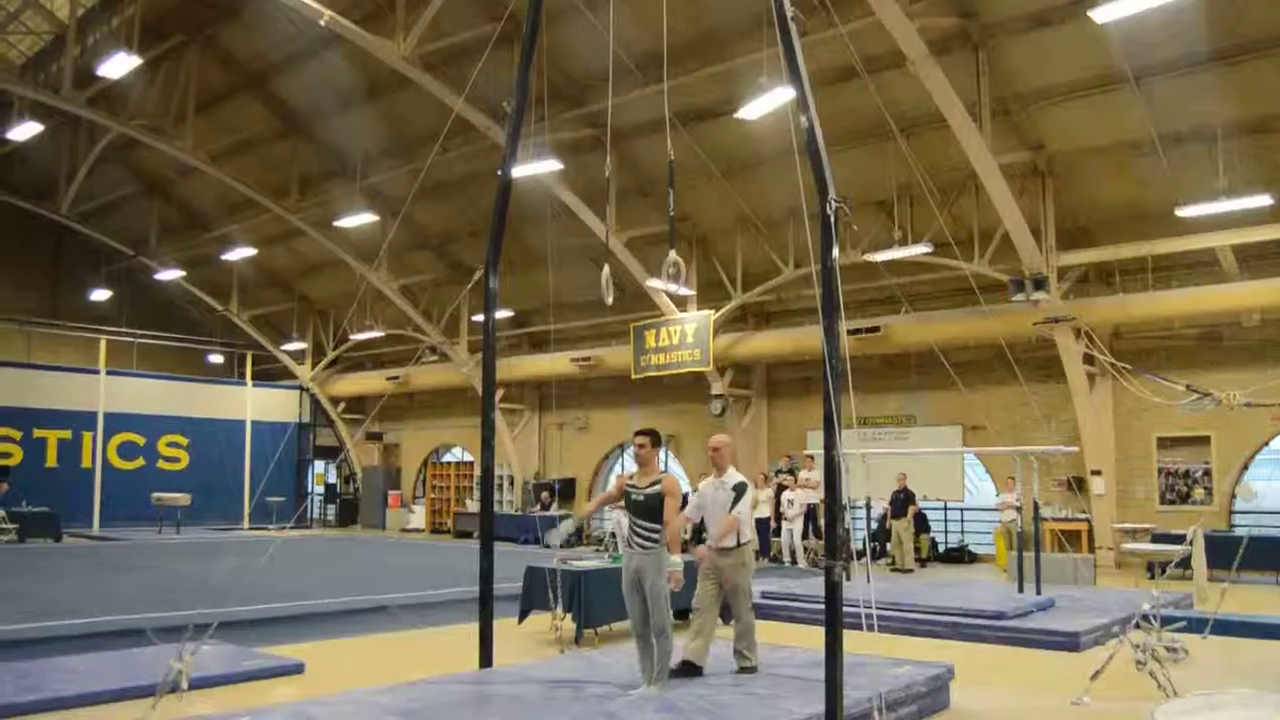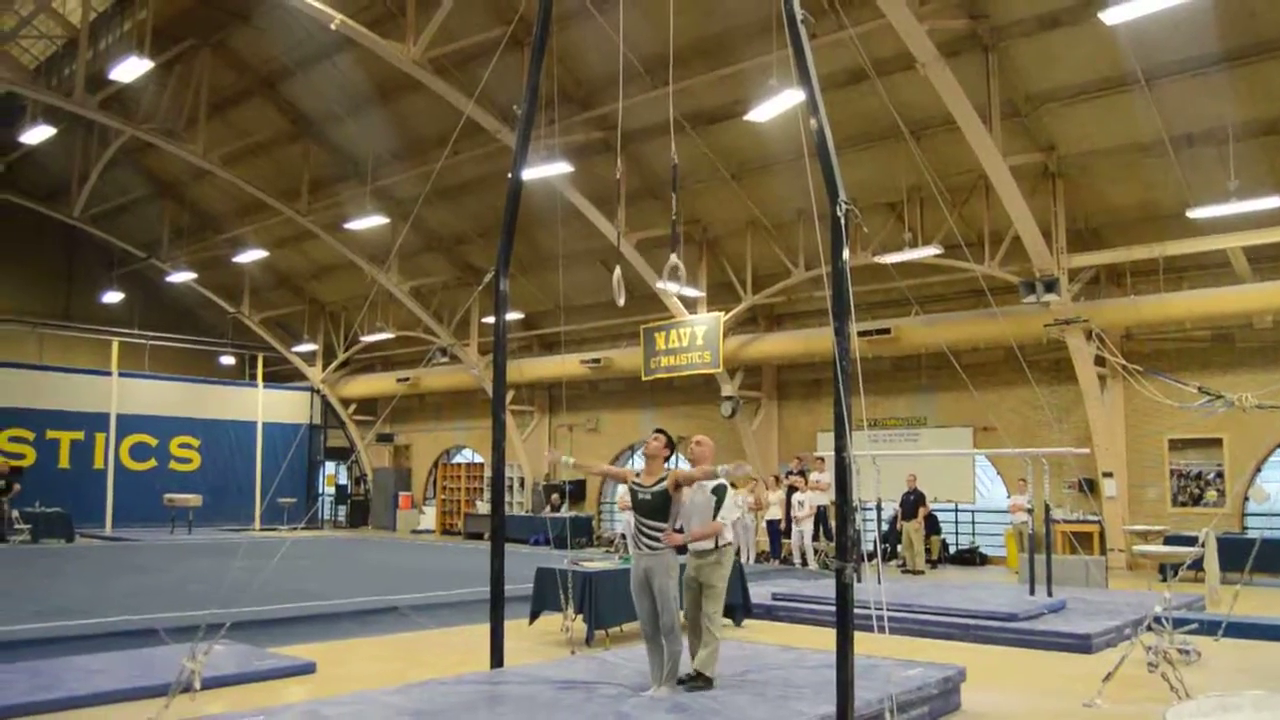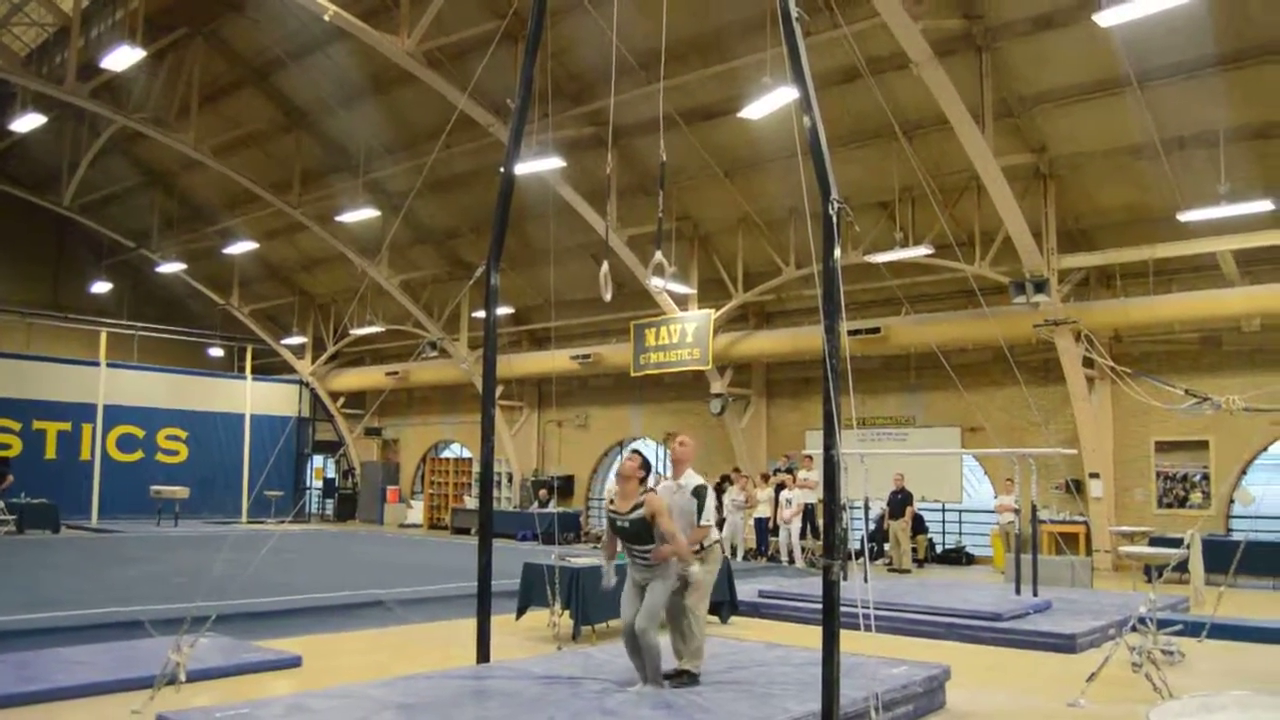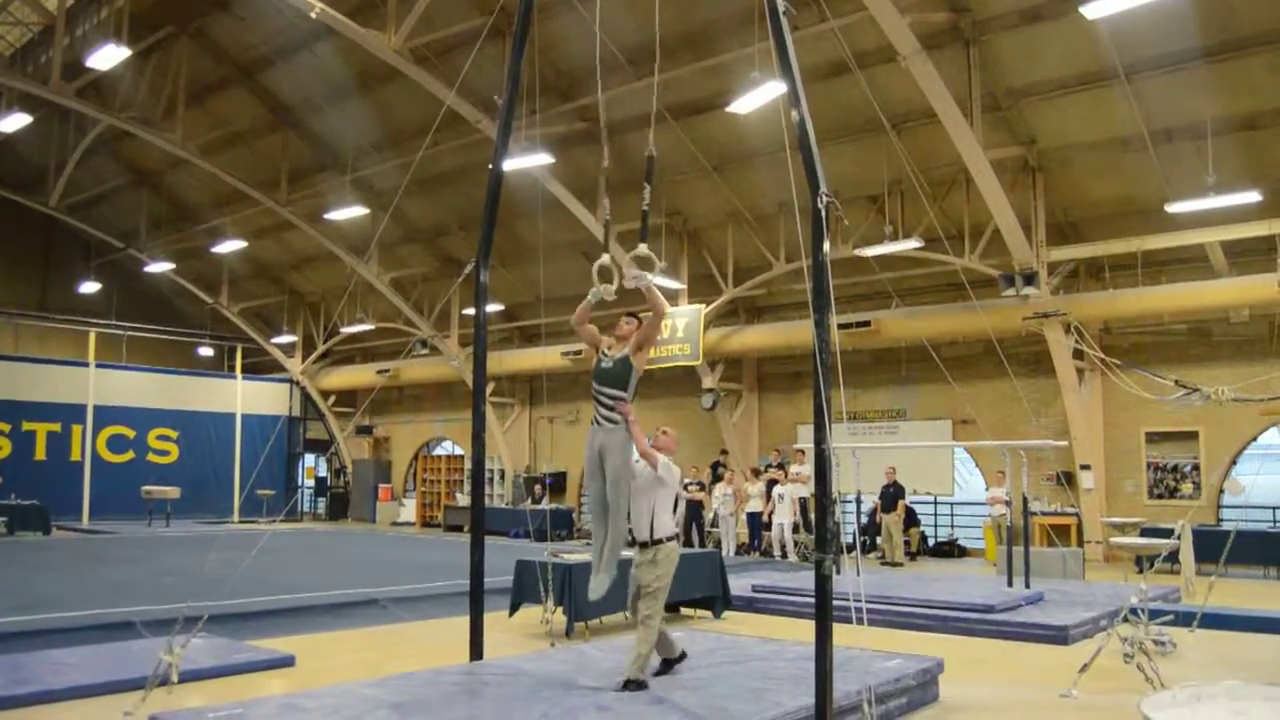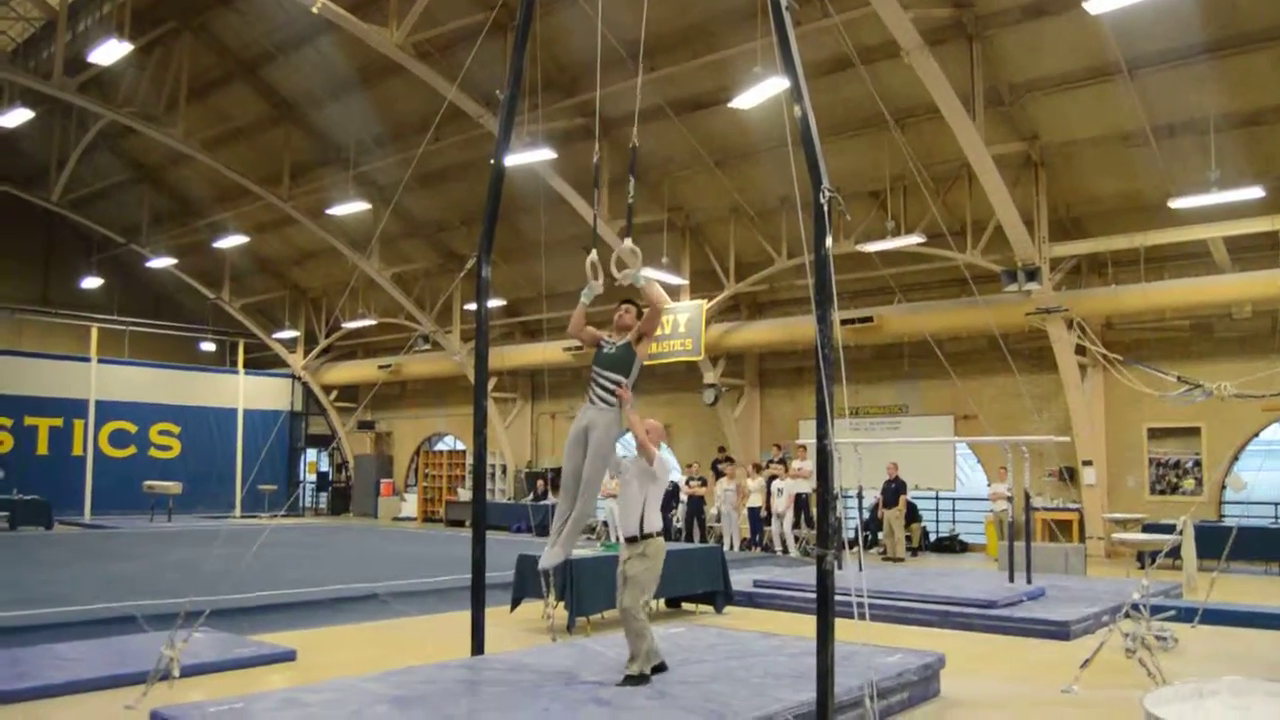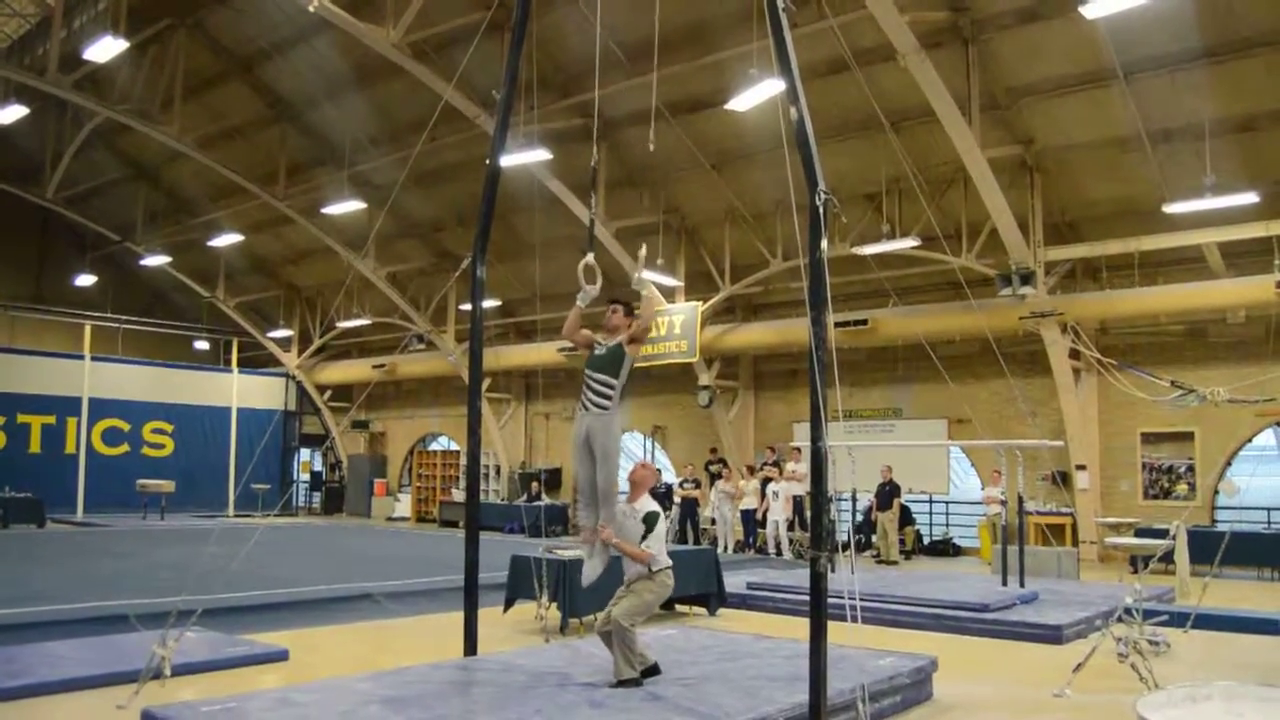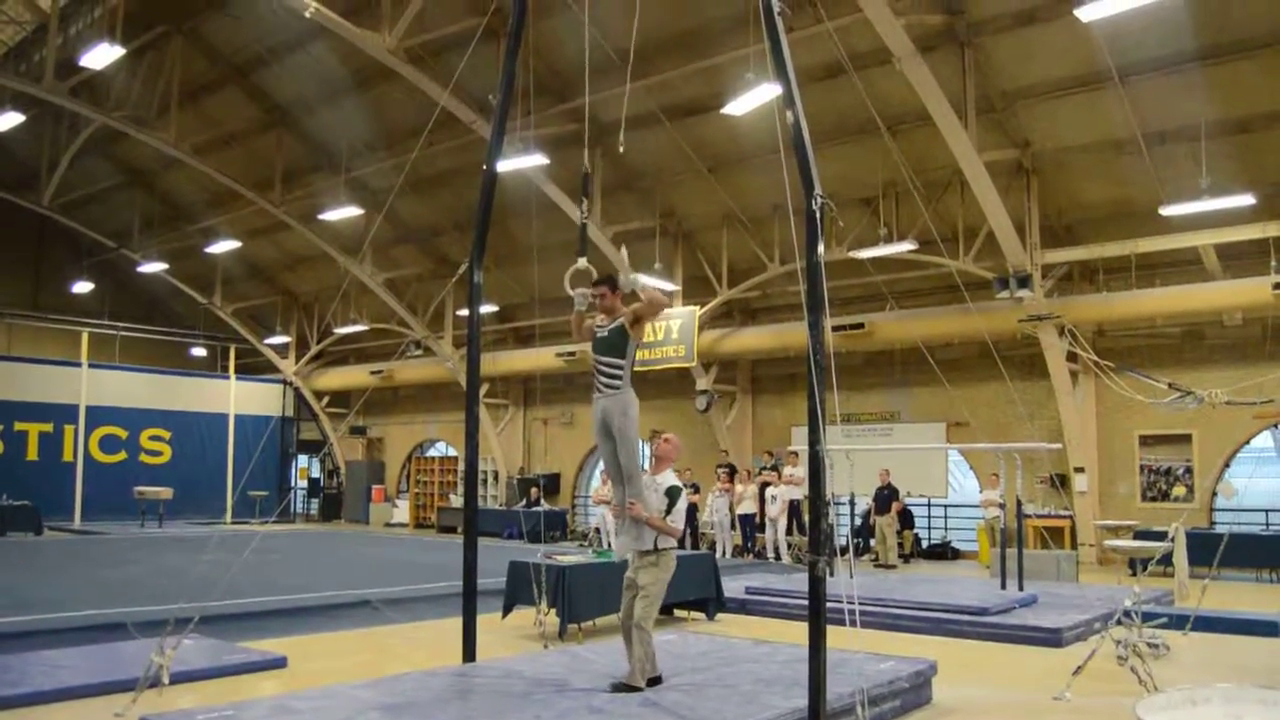
dt=0.7s
person 1, frame 1
left shoulder: (668, 483)
right shoulder: (625, 482)
left elbow: (672, 525)
right elbow: (597, 503)
left wrist: (676, 563)
right wrist: (570, 524)
left hip: (654, 558)
right hip: (631, 558)
left knee: (660, 625)
right knee: (638, 625)
left ankle: (659, 682)
right ankle: (646, 680)
person 1, frame 2
left shoulder: (674, 478)
right shoulder: (630, 476)
left elbow: (698, 473)
right elbow: (597, 469)
left wrist: (722, 470)
right wrist: (565, 461)
left hip: (662, 559)
right hip: (638, 560)
left knee: (669, 625)
right knee: (647, 627)
left ankle: (668, 683)
right ankle: (656, 681)
person 1, frame 3
left shoulder: (652, 503)
right shoulder: (611, 503)
left elbow: (674, 537)
right elbow: (610, 540)
right wrist: (608, 569)
left hip: (659, 574)
right hip: (634, 573)
left knee: (643, 628)
right knee: (626, 628)
left ankle: (655, 681)
right ankle: (646, 679)
person 1, frame 4
left shoulder: (638, 349)
right shoulder: (601, 346)
left elbow: (660, 313)
right elbow: (577, 322)
left wrist: (643, 282)
right wrist: (593, 297)
left hip: (619, 435)
right hip: (596, 434)
left knee: (616, 506)
right knee: (597, 507)
left ankle: (607, 568)
right ankle: (598, 568)
person 1, frame 5
left shoulder: (640, 338)
right shoulder: (601, 338)
left elbow: (657, 306)
right elbow: (573, 330)
left wrist: (640, 280)
right wrist: (587, 297)
left hip: (609, 417)
right hip: (585, 414)
left knee: (589, 484)
right knee: (569, 481)
left ankle: (565, 544)
right ankle: (554, 541)
person 1, frame 6
left shoulder: (631, 339)
right shoulder: (595, 339)
left elbow: (647, 321)
right elbow: (567, 333)
left wrist: (645, 289)
right wrist: (582, 301)
left hip: (606, 420)
right hip: (582, 419)
left knee: (606, 489)
right knee: (585, 490)
left ankle: (602, 549)
right ankle: (589, 548)
person 1, frame 7
left shoulder: (633, 314)
right shoulder: (599, 321)
left elbow: (660, 303)
right elbow: (577, 335)
left wrist: (636, 285)
right wrist: (579, 306)
left hip: (621, 400)
right hip: (599, 402)
left knee: (630, 467)
right knee: (613, 471)
left ankle: (634, 526)
right ankle: (624, 526)
person 2, frame 1
left shoulder: (740, 485)
right shoulder: (705, 486)
left elbow: (733, 521)
right elbow: (687, 516)
left wrist: (709, 546)
left hip: (737, 553)
right hip: (711, 553)
left knee: (741, 609)
right knee: (702, 606)
left ankle: (747, 661)
right ankle: (693, 661)
person 2, frame 2
left shoulder: (719, 486)
left elbow: (717, 527)
left wrist: (684, 539)
left hip: (718, 555)
right hip: (694, 556)
left knee: (710, 615)
right knee: (692, 614)
left ankle: (704, 674)
right ankle: (698, 669)
person 2, frame 3
left shoulder: (699, 487)
right shoulder: (665, 488)
left elbow: (705, 530)
left hip: (706, 555)
left knee: (693, 608)
right knee: (674, 609)
left ankle: (692, 669)
right ankle: (683, 664)
person 2, frame 4
left shoulder: (669, 469)
right shoulder: (638, 468)
left elbow: (645, 450)
left wrist: (631, 419)
left hip: (661, 550)
right hip: (642, 548)
left knee: (649, 613)
right knee: (637, 608)
left ankle: (636, 676)
right ankle: (671, 653)
person 2, frame 5
left shoulder: (657, 462)
right shoulder: (628, 465)
left elbow: (644, 443)
left wrist: (627, 406)
left hip: (647, 547)
right hip: (628, 546)
left knee: (634, 607)
right knee: (626, 608)
left ankle: (639, 669)
right ankle: (652, 660)
person 2, frame 6
left shoulder: (652, 513)
right shoulder: (620, 509)
left elbow: (645, 557)
right elbow: (604, 540)
left wrist: (613, 541)
right wrist: (595, 535)
left hip: (656, 580)
right hip: (632, 580)
left knee: (622, 617)
right knee: (604, 625)
left ankle: (628, 675)
right ankle: (645, 665)
person 2, frame 7
left shoulder: (673, 488)
right shoulder: (640, 481)
left elbow: (676, 531)
left wrist: (643, 516)
right wrist: (622, 512)
left hip: (659, 559)
right hip: (637, 556)
left knee: (642, 618)
right knee: (627, 618)
left ankle: (636, 679)
right ankle: (649, 673)
